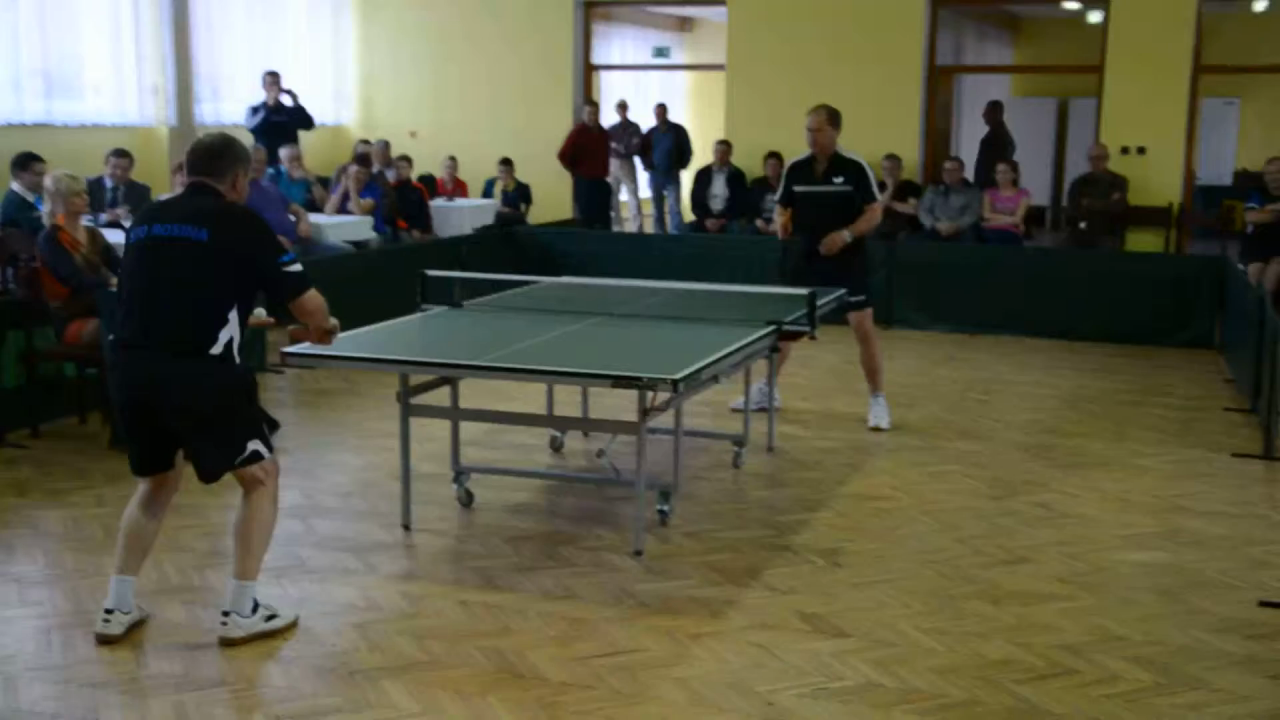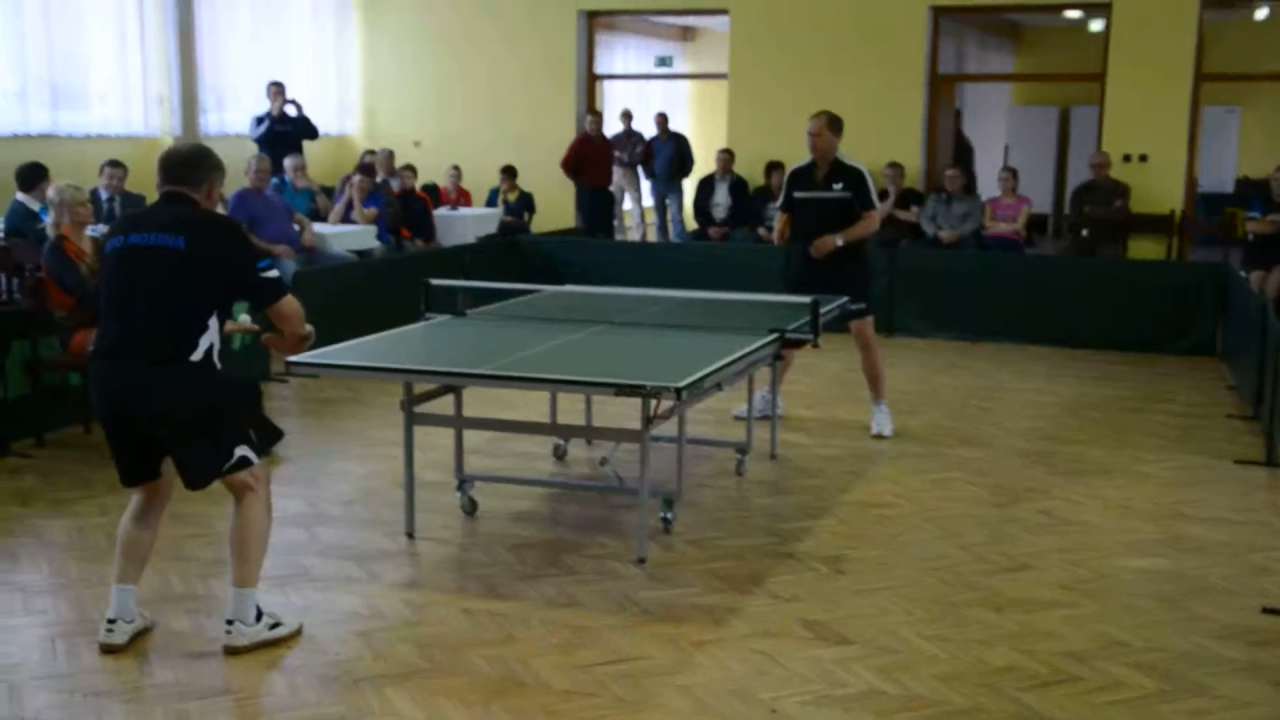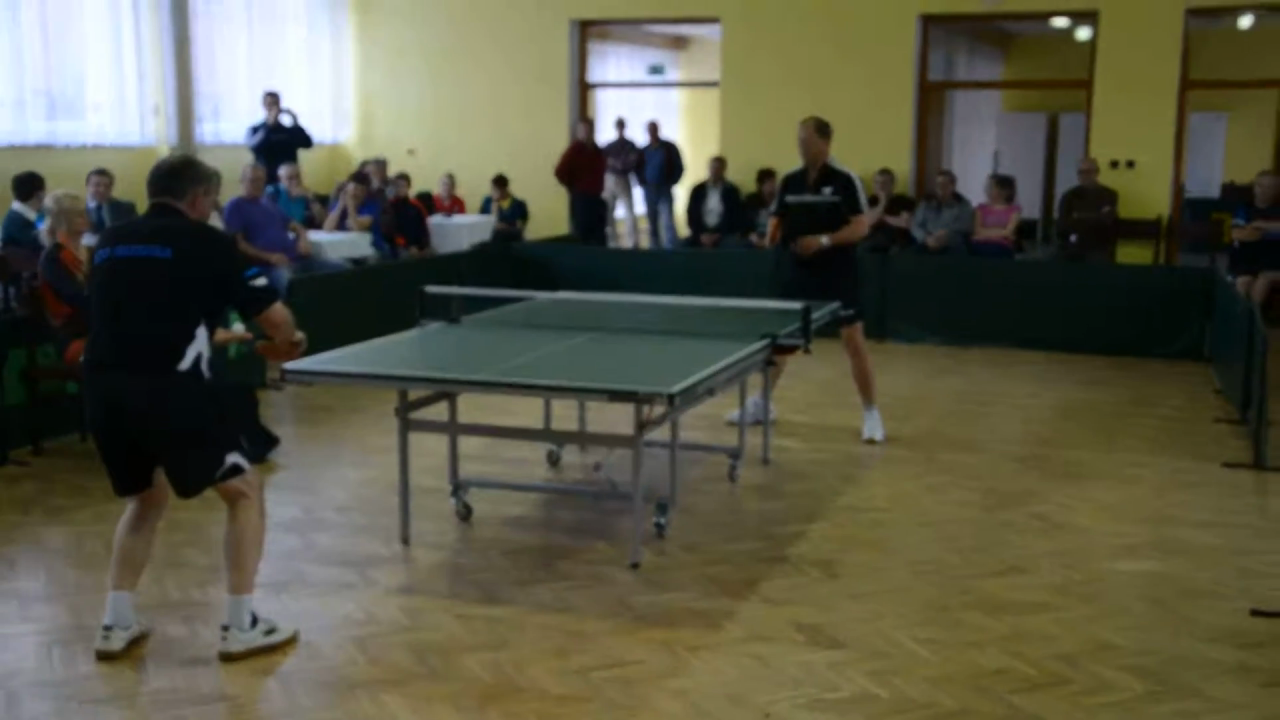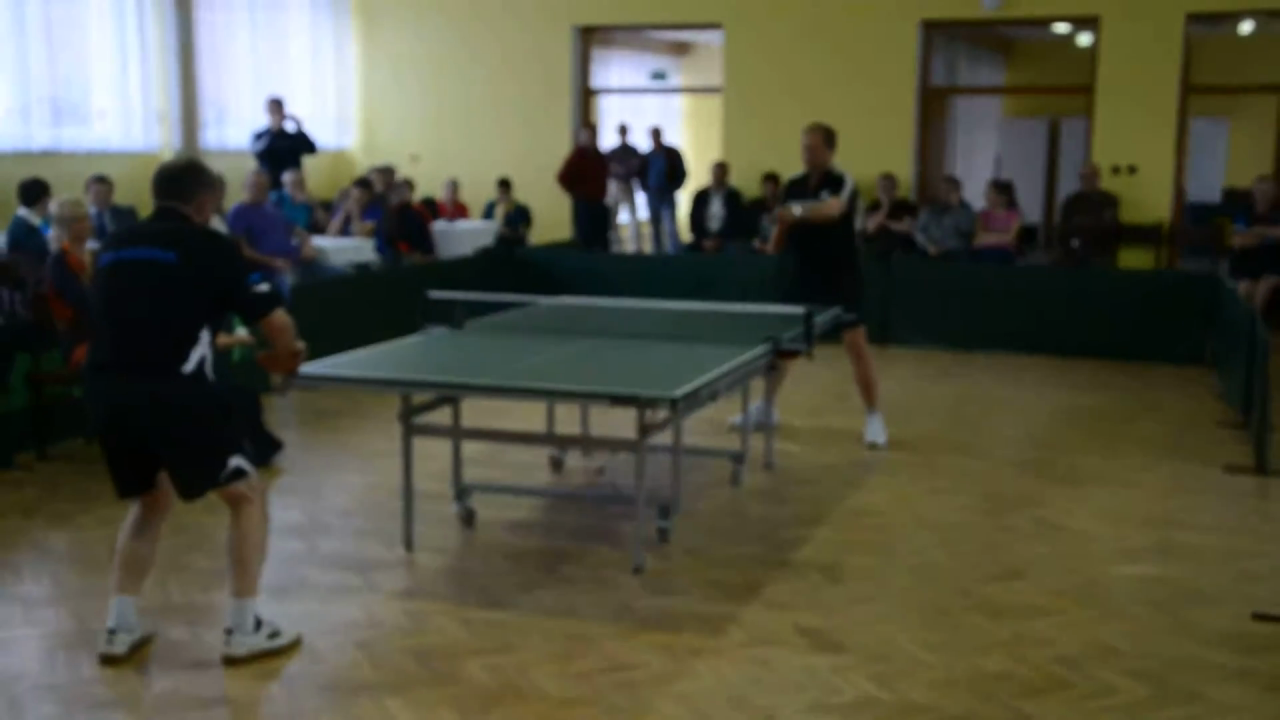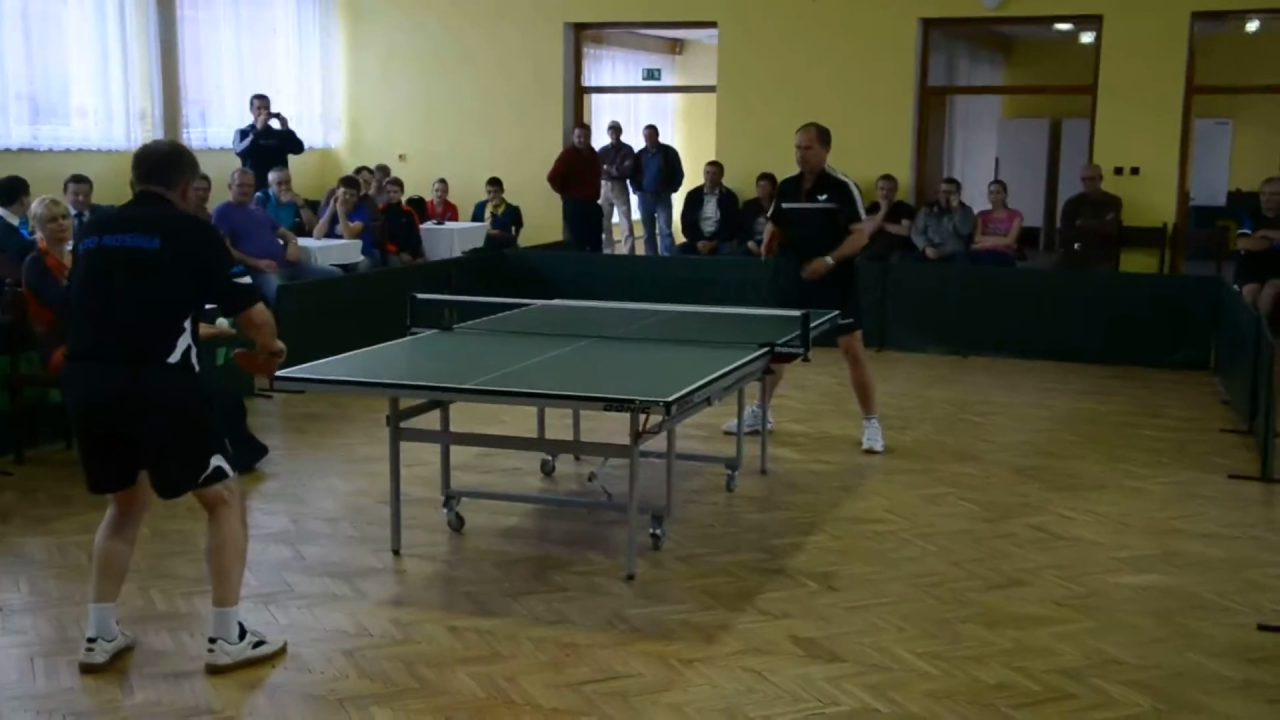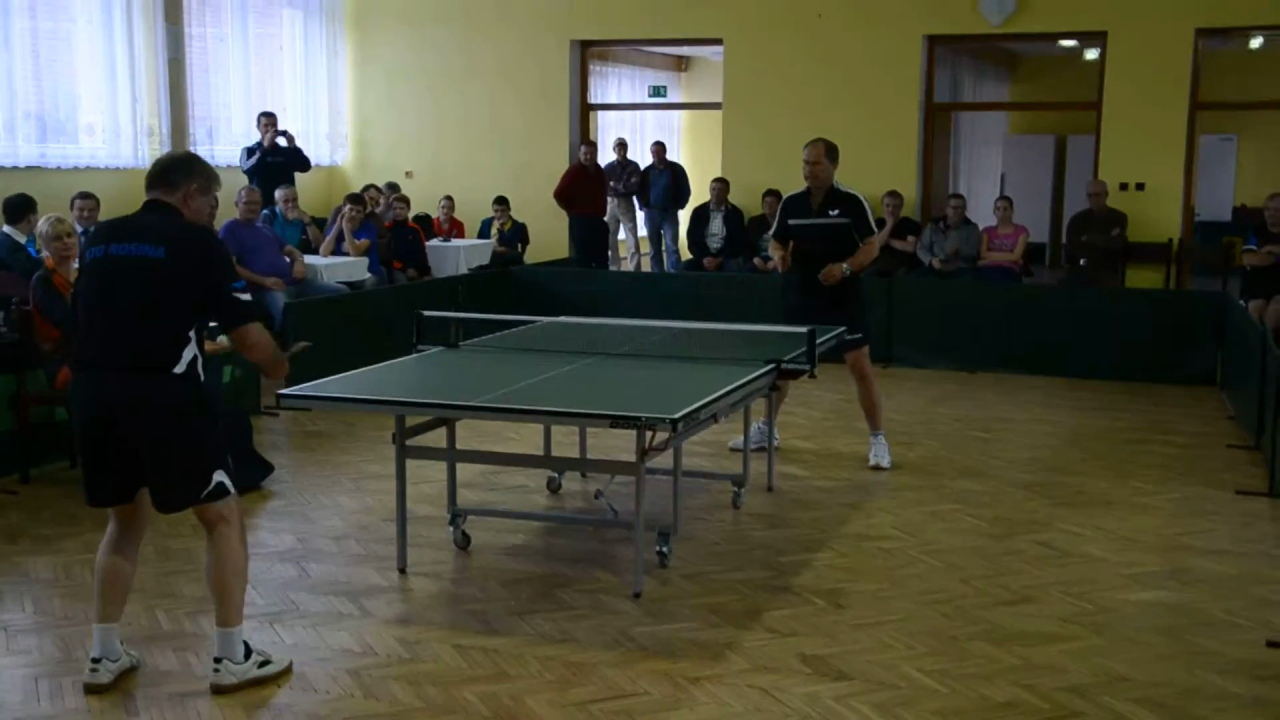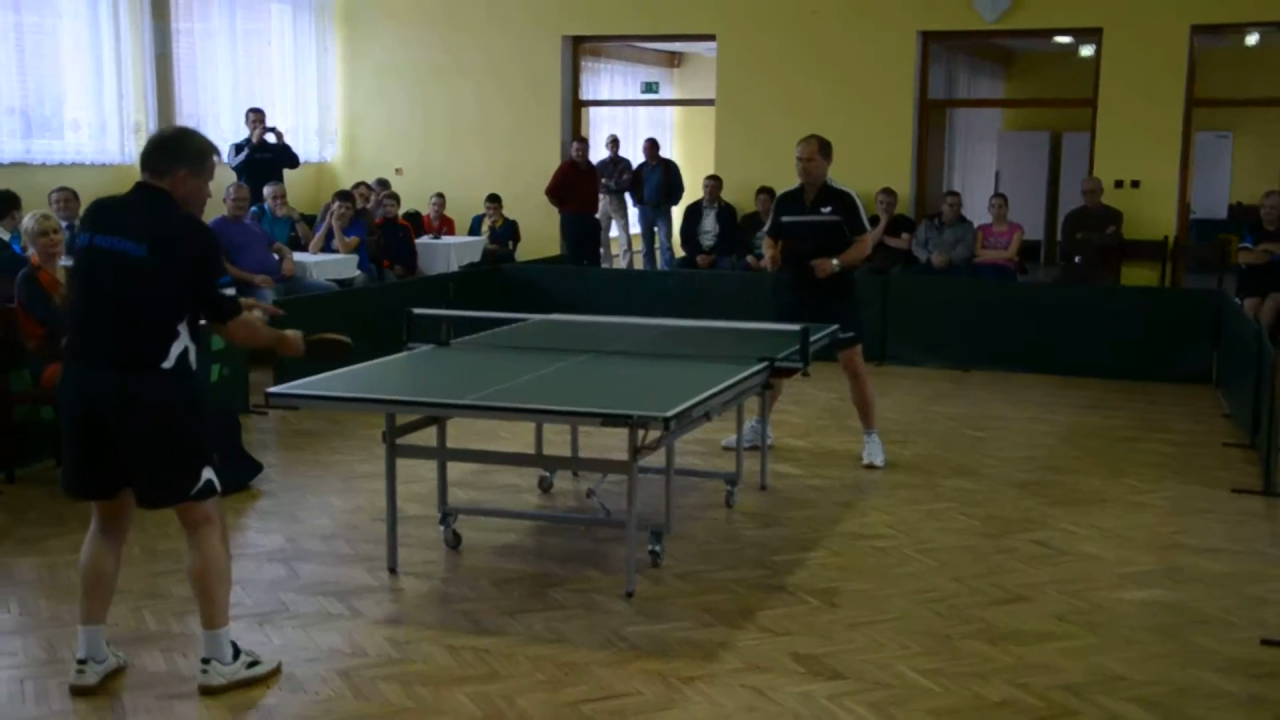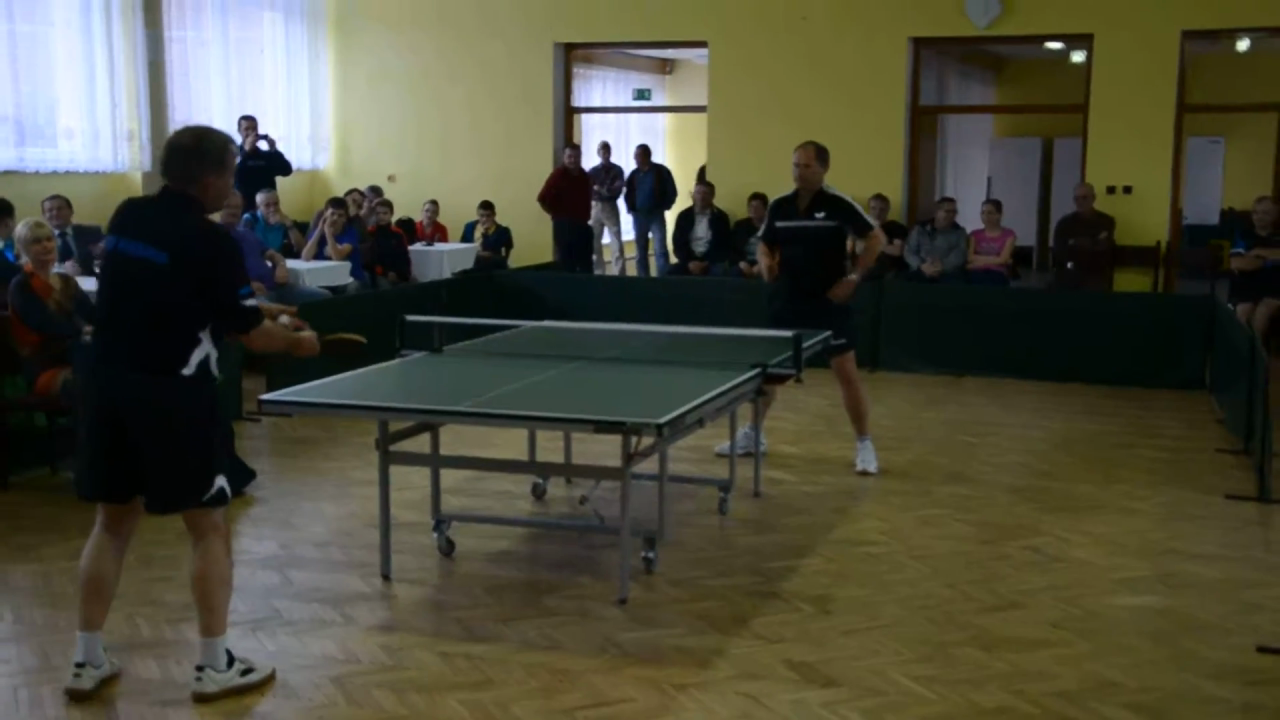
dt=0.4s
person 1, frame 1
left shoulder: (146, 221)
right shoulder: (241, 223)
right elbow: (309, 304)
right wrist: (323, 329)
left hip: (130, 370)
right hip: (197, 374)
left knee: (158, 482)
right knee: (261, 477)
left ankle: (117, 608)
right ankle: (241, 612)
person 1, frame 2
left shoulder: (122, 232)
right shoulder: (218, 231)
right elbow: (287, 311)
right wrist: (293, 336)
left hip: (112, 379)
right hip: (180, 381)
left knee: (151, 490)
right knee: (252, 484)
left ankle: (119, 617)
right ankle: (244, 621)
person 1, frame 3
left shoulder: (110, 243)
right shoulder: (204, 242)
right elbow: (276, 318)
right wrist: (289, 341)
left hip: (103, 392)
right hip: (169, 391)
left knee: (147, 498)
right knee: (245, 491)
left ankle: (115, 625)
right ankle: (240, 627)
person 1, frame 4
left shoulder: (115, 247)
right shoulder: (210, 246)
right elbow: (276, 323)
right wrist: (290, 352)
left hip: (108, 393)
right hip: (174, 393)
left knee: (150, 501)
right knee: (248, 495)
left ankle: (119, 628)
right ankle: (243, 630)
person 1, frame 5
left shoulder: (94, 232)
right shoulder: (192, 231)
right elbow: (254, 315)
right wrist: (270, 347)
left hip: (88, 383)
right hip: (157, 385)
left knee: (126, 503)
right knee: (226, 499)
left ankle: (99, 636)
right ankle: (227, 639)
person 1, frame 6
left shoulder: (102, 238)
right shoulder: (197, 243)
right elbow: (245, 332)
right wrist: (278, 365)
left hip: (94, 393)
right hip: (161, 395)
left knee: (126, 520)
right knee: (223, 517)
left ankle: (104, 657)
right ankle: (232, 659)
person 1, frame 7
left shoulder: (96, 217)
right shoulder: (188, 234)
right elbow: (231, 326)
left wrist: (234, 305)
right wrist: (282, 341)
left hip: (84, 383)
right hip: (151, 389)
left knee: (109, 518)
right knee: (203, 519)
left ankle: (90, 658)
right ankle: (219, 660)
person 1, frame 8
left shoulder: (126, 217)
right shoulder: (210, 241)
right elbow: (250, 336)
left wrist: (260, 309)
right wrist: (297, 342)
left hip: (107, 385)
right hip: (172, 395)
left knee: (113, 522)
right knee: (209, 526)
left ankle: (86, 662)
right ankle: (214, 666)
person 2, frame 1
left shoulder: (856, 168)
right shoulder: (795, 169)
left elbow: (874, 213)
right elbow: (783, 208)
left wrist: (846, 235)
right wrist: (782, 224)
left hip: (847, 261)
right hip: (804, 260)
left knee: (864, 329)
left ankle: (878, 401)
right ankle: (766, 389)
person 2, frame 2
left shoulder: (856, 175)
right shoulder: (796, 175)
left elbow: (872, 222)
right elbow: (784, 213)
left wrist: (837, 239)
right wrist: (780, 230)
left hip: (847, 269)
right hip: (804, 268)
left knee: (864, 336)
left ankle: (880, 408)
right ankle: (770, 397)
person 2, frame 3
left shoulder: (845, 181)
right shoulder: (789, 182)
left elbow: (861, 228)
right elbow: (778, 219)
left wrist: (825, 240)
right wrist: (773, 234)
left hip: (837, 275)
right hip: (797, 274)
left knee: (854, 342)
left ankle: (871, 414)
right ankle: (762, 402)
person 2, frame 4
left shoulder: (842, 182)
right shoulder: (792, 185)
left elbow: (832, 211)
right elbow: (784, 225)
left wrist: (797, 212)
right wrist: (777, 239)
left hip: (839, 278)
right hip: (800, 278)
left knee: (856, 346)
left ankle: (873, 418)
right ankle: (766, 407)
person 2, frame 5
left shoulder: (842, 187)
right shoulder: (786, 187)
left elbow: (860, 234)
right elbow: (775, 224)
left wrist: (830, 260)
right wrist: (769, 240)
left hip: (835, 283)
right hip: (793, 282)
left knee: (853, 351)
left ankle: (871, 424)
right ankle: (760, 412)
person 2, frame 6
left shoulder: (852, 203)
right shoulder: (790, 203)
left elbow: (872, 246)
right elbow: (775, 242)
left wrist: (846, 268)
right wrist: (779, 256)
left hip: (842, 299)
right hip: (799, 299)
left knee: (860, 367)
left ankle: (878, 440)
right ankle: (766, 429)
person 2, frame 7
left shoulder: (845, 200)
right shoulder: (784, 200)
left elbow: (864, 245)
right elbow: (770, 239)
left wrist: (835, 263)
right wrist: (771, 255)
left hip: (836, 296)
right hip: (792, 295)
left knee: (853, 366)
left ankle: (871, 438)
right ankle: (759, 427)
person 2, frame 8
left shoulder: (839, 205)
right shoulder: (779, 206)
left elbow: (875, 240)
right elbow: (764, 245)
left wrist: (851, 278)
right wrist: (765, 263)
left hip: (829, 302)
right hip: (786, 302)
left knee: (846, 372)
left ankle: (864, 445)
right ankle: (752, 433)
